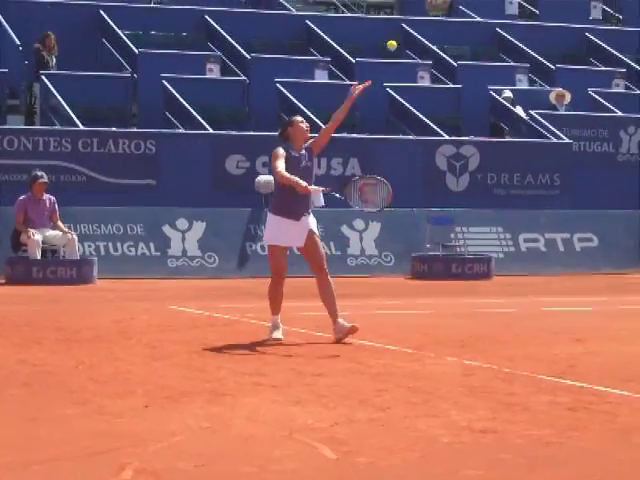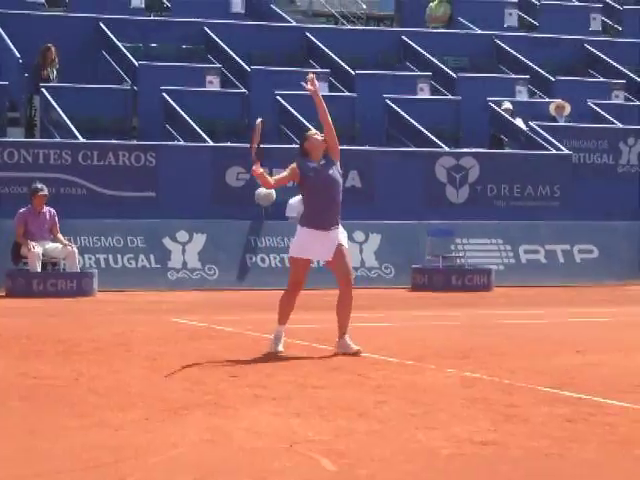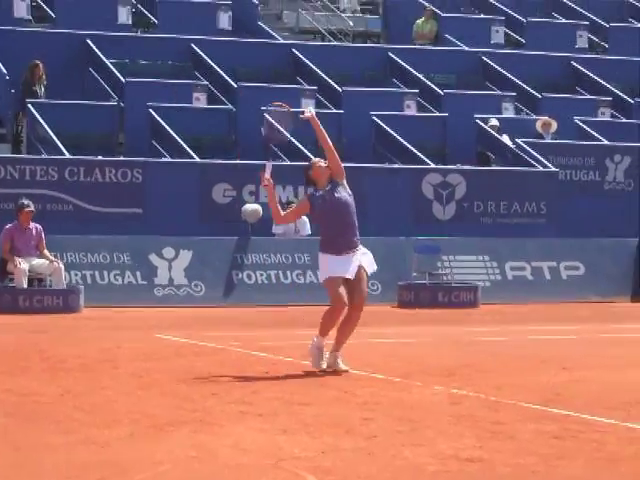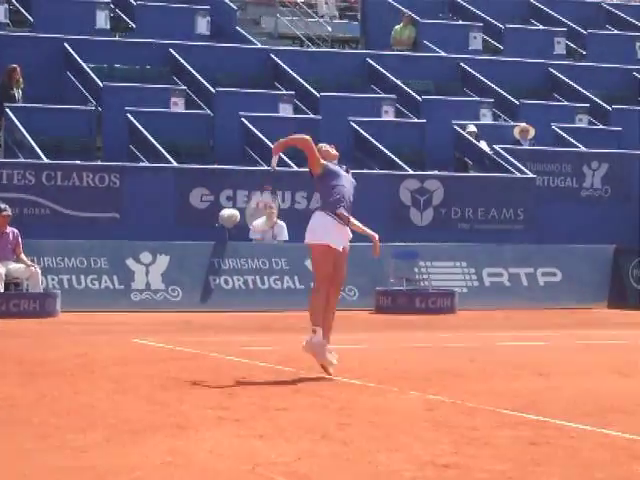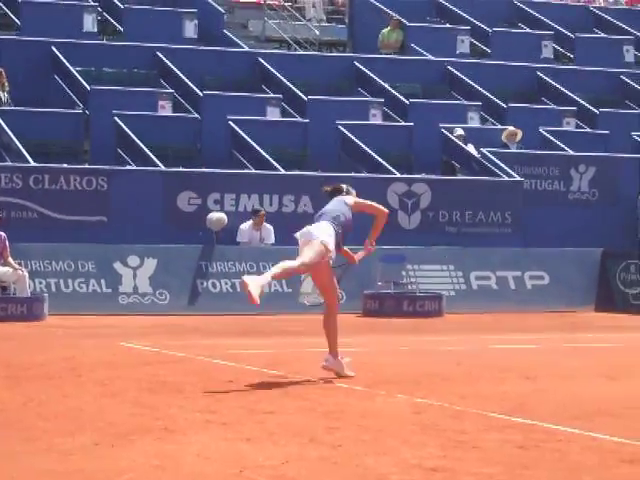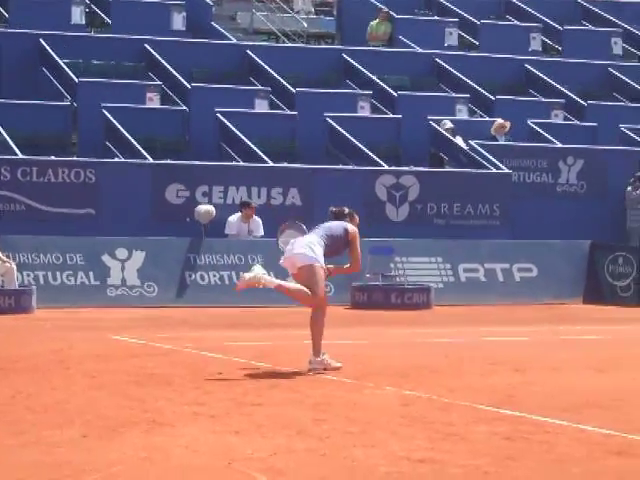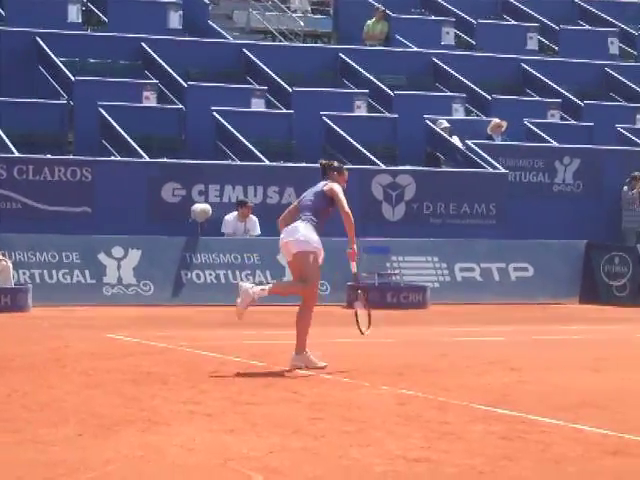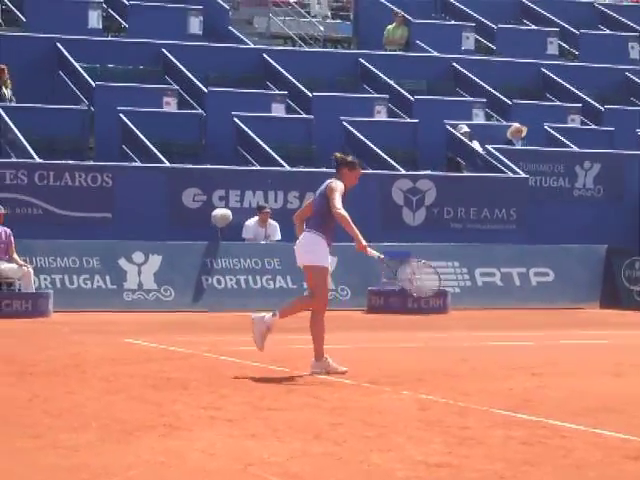
dt=0.3s
person 1, frame 1
left shoulder: (311, 151)
right shoulder: (281, 152)
left elbow: (332, 125)
right elbow: (280, 173)
left wrist: (351, 98)
right wrist: (304, 186)
left hip: (304, 220)
right hip: (280, 220)
left knee: (321, 270)
right knee: (279, 275)
left ankle: (338, 324)
right ankle: (276, 324)
person 1, frame 2
left shoulder: (333, 159)
right shoulder: (300, 168)
left elbow: (328, 124)
right elbow: (272, 183)
left wrist: (316, 96)
right wrist: (261, 175)
left hip: (333, 233)
right hip: (309, 232)
left knee: (346, 284)
right knee: (295, 286)
left ankle: (342, 340)
right ankle: (279, 334)
person 1, frame 3
left shoulder: (339, 181)
right shoulder: (308, 199)
left elbow: (330, 149)
right elbow: (279, 219)
left wrist: (314, 121)
right wrist: (270, 191)
left hip: (355, 254)
right hip: (330, 257)
left knee: (358, 304)
right knee: (339, 303)
left ankle: (334, 356)
right ankle: (318, 343)
person 1, frame 4
left shoulder: (345, 176)
right shoulder: (321, 167)
left elbow: (345, 216)
right elbow: (305, 140)
left wrist: (370, 234)
right wrist: (279, 146)
left hip: (340, 232)
right hip: (324, 224)
left knee: (335, 290)
right knee: (321, 284)
left ankle: (323, 344)
right ankle: (316, 337)
person 1, frame 5
left shoulder: (329, 212)
right shoulder: (348, 201)
right elbow: (383, 212)
left wrist: (345, 253)
right wrist: (370, 242)
left hip: (311, 237)
right hip: (319, 235)
left knee: (333, 300)
right knee: (298, 266)
left ankle: (333, 357)
right ankle: (258, 282)
person 1, frame 6
left shoulder: (326, 227)
right shoulder: (351, 230)
right elbow: (355, 265)
right wrist: (334, 270)
left hip: (295, 250)
right hip: (309, 250)
left knee: (321, 304)
right knee: (313, 300)
left ankle: (317, 357)
right ankle: (265, 278)
person 1, frame 7
left shoulder: (310, 193)
right shoulder: (331, 187)
left elbow: (282, 220)
right elbow: (346, 213)
right wrist: (352, 244)
left hip: (291, 236)
right hip: (304, 235)
left knee: (309, 298)
right knee: (310, 288)
left ankle: (300, 354)
right ankle: (255, 291)
person 1, frame 8
left shoulder: (325, 190)
right shoulder: (335, 184)
left elbow: (298, 217)
right elbow: (338, 211)
left wrist: (302, 242)
right wrist: (358, 237)
left hip: (314, 246)
right hip: (315, 244)
left knee: (320, 304)
right knee: (317, 300)
left ankle: (320, 360)
right ankle: (266, 320)
